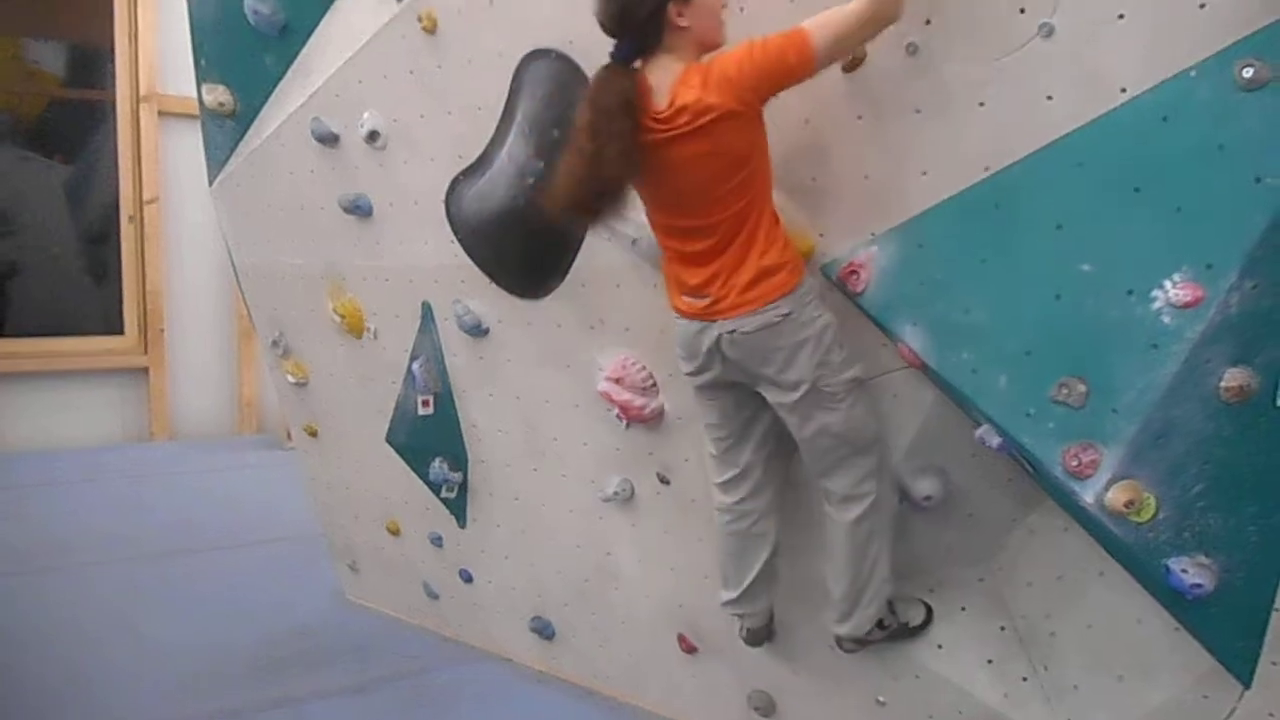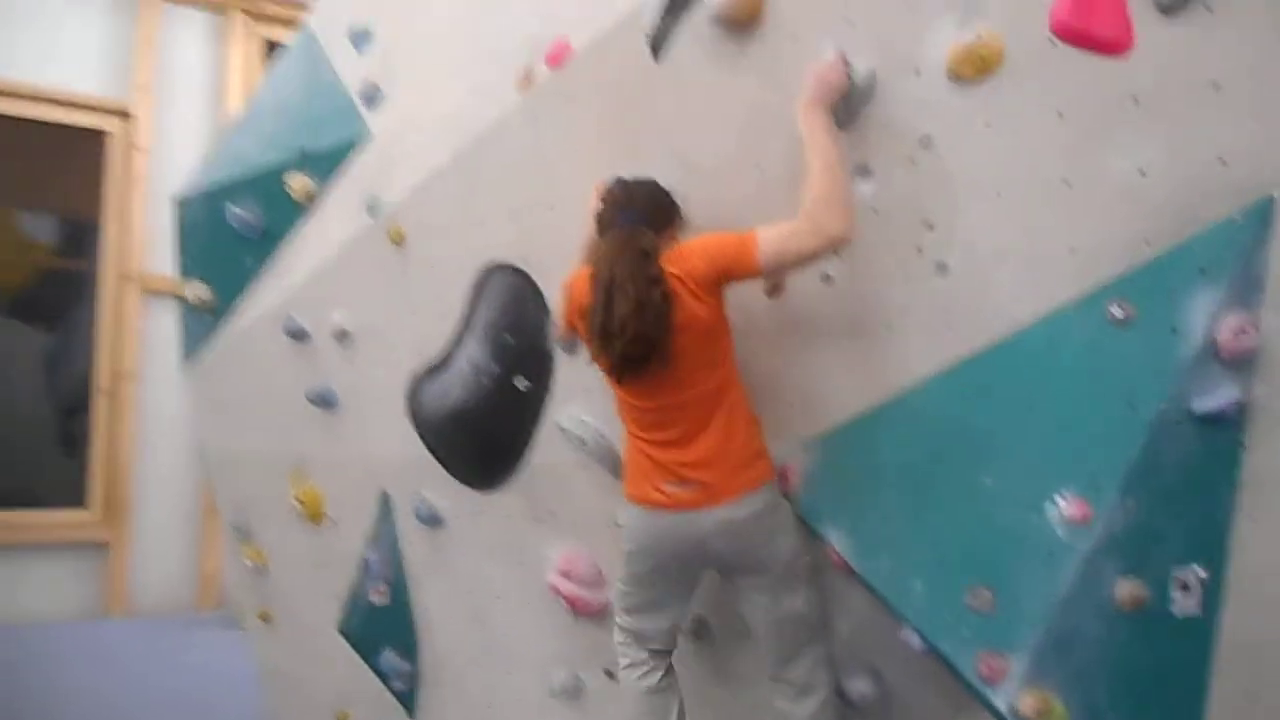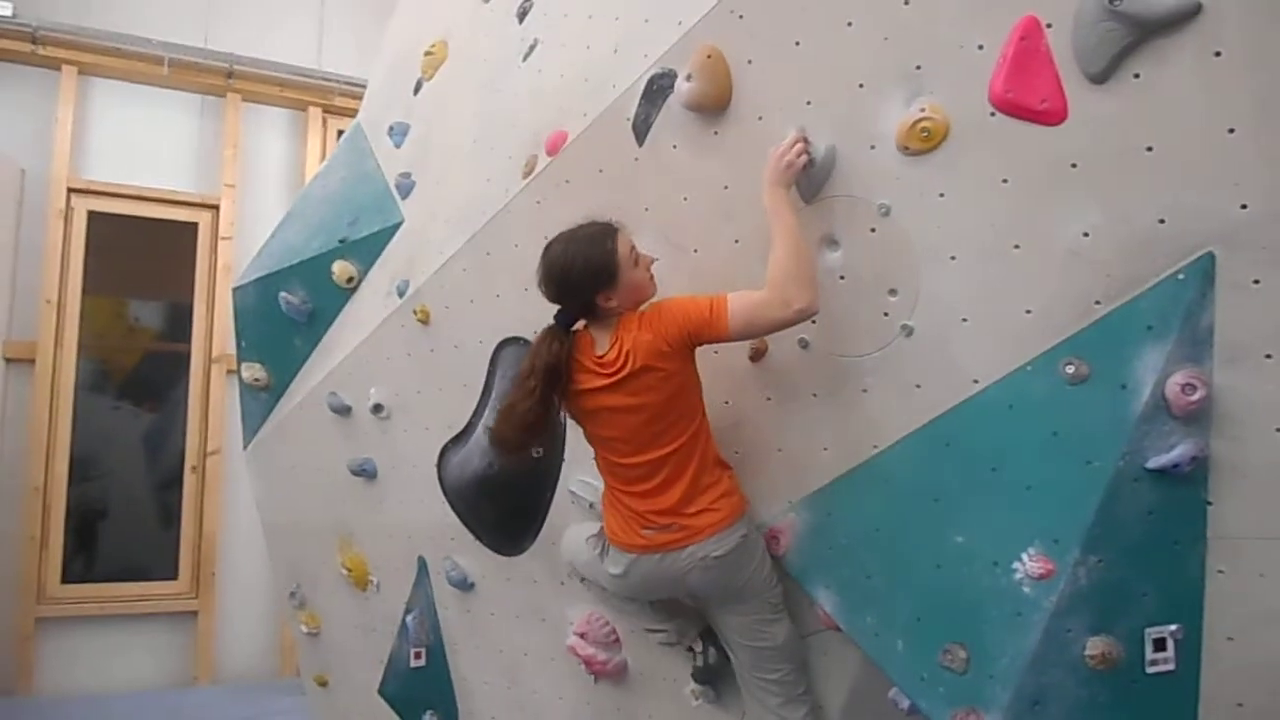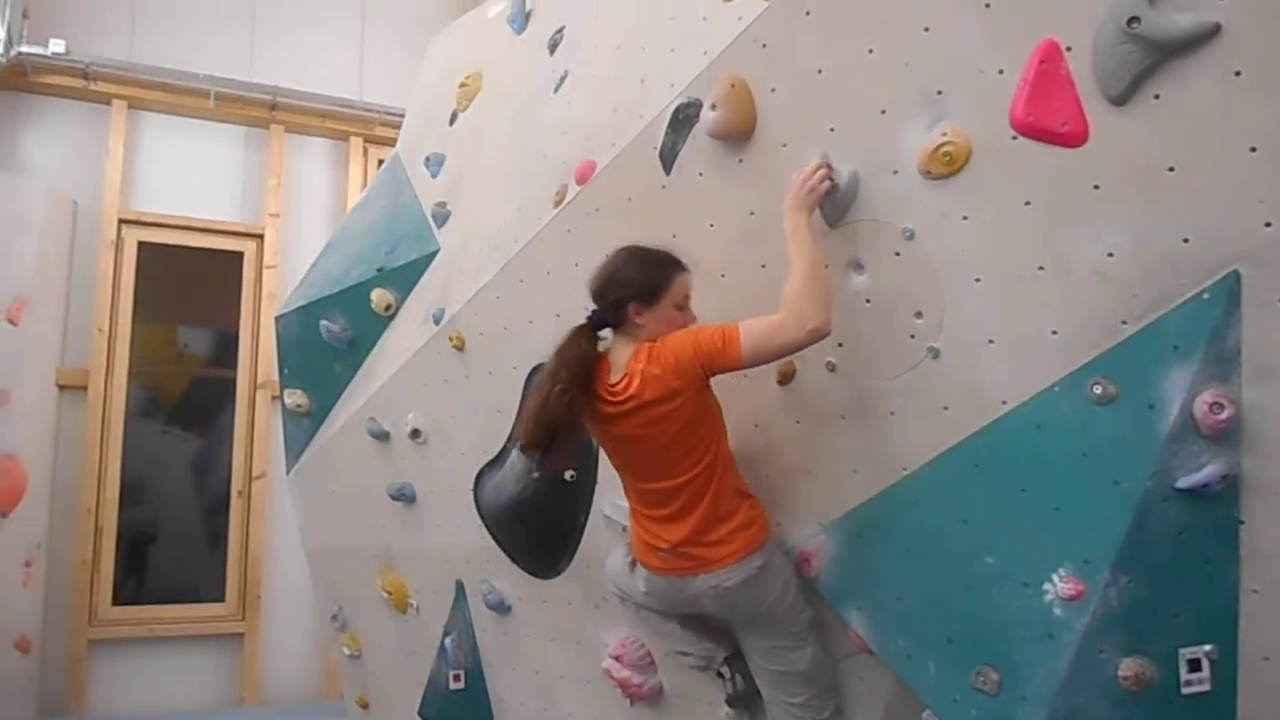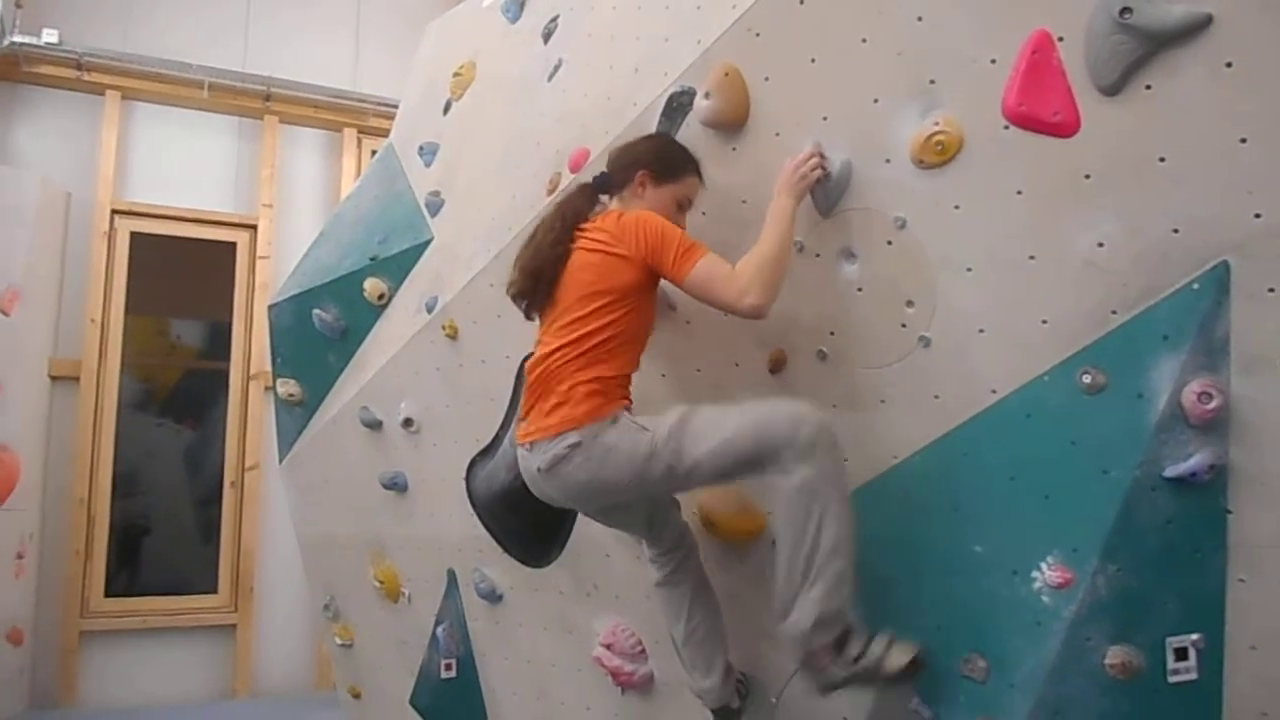
dt=1s
person 1, frame 1
left shoulder: (611, 96)
right shoulder: (728, 82)
left hip: (695, 330)
right hip: (772, 317)
left knee: (738, 479)
right knee: (852, 473)
left ankle: (748, 612)
right ankle: (862, 617)
person 1, frame 2
left shoulder: (586, 287)
right shoulder: (698, 265)
right elbow: (827, 229)
left wrist: (598, 241)
right wrist: (813, 114)
left hip: (653, 521)
right hip: (744, 511)
left knee: (641, 644)
person 1, frame 3
left shoulder: (561, 360)
right shoulder: (664, 329)
right elbow: (795, 301)
right wrist: (776, 191)
left hip: (634, 561)
right hip: (719, 547)
left knee: (576, 546)
left ankle: (690, 635)
person 1, frame 4
left shoulder: (583, 382)
right shoulder: (678, 359)
right elbow: (808, 322)
right wrist: (797, 215)
left hip: (661, 580)
right hip: (740, 569)
left knee: (619, 569)
left ankle: (719, 658)
person 1, frame 5
left shoulder: (572, 235)
right shoulder: (641, 229)
right elbow: (750, 297)
right wrist: (786, 199)
left hip: (544, 455)
right hip: (585, 444)
left knee: (669, 541)
right knee: (801, 433)
right ankle: (823, 641)
